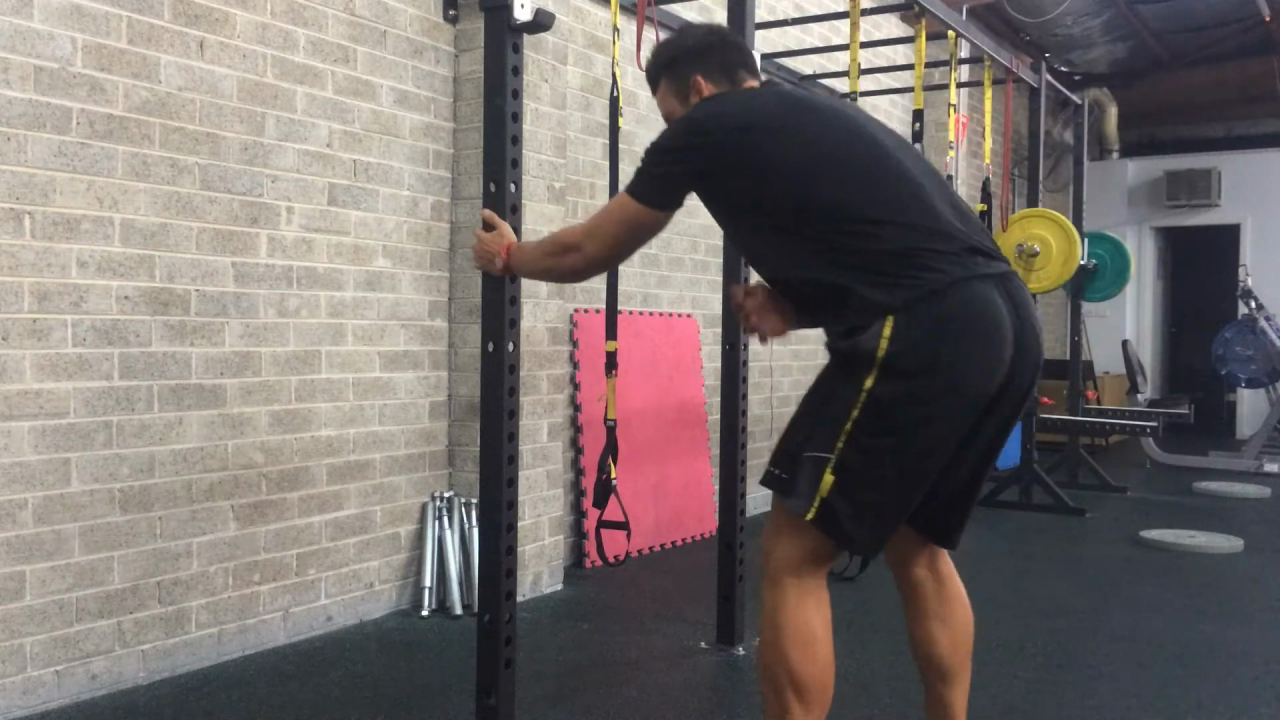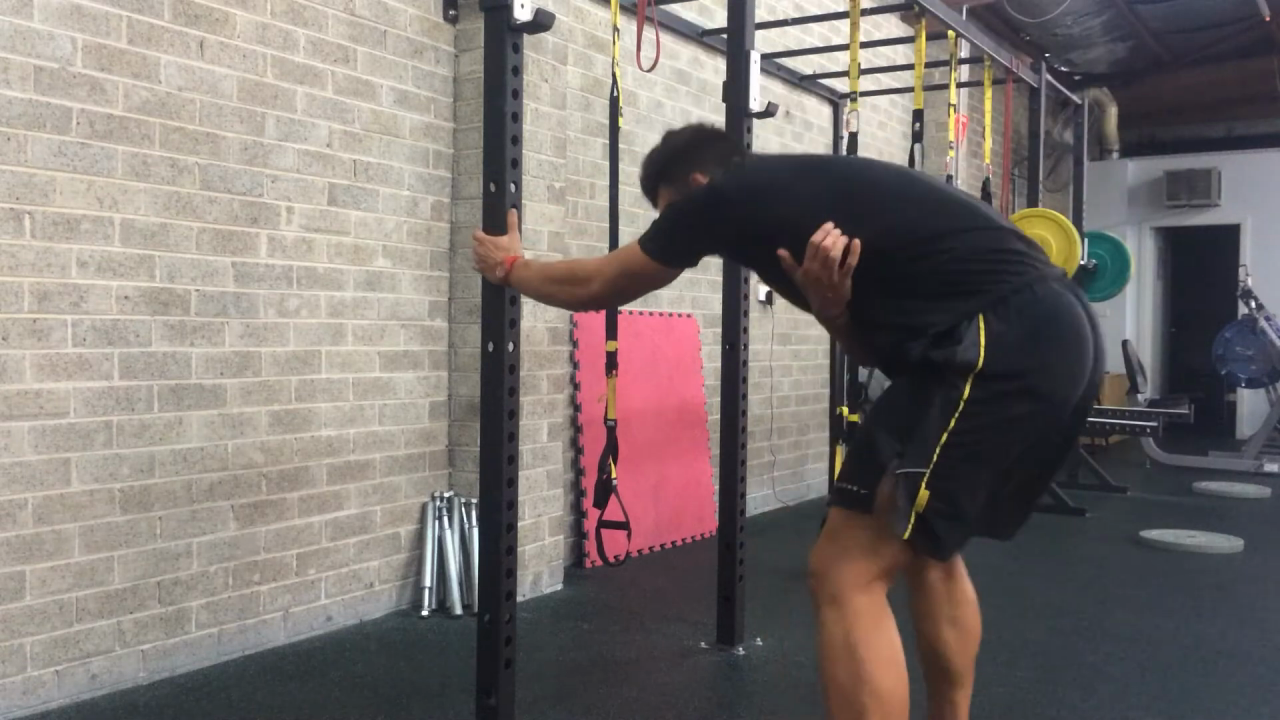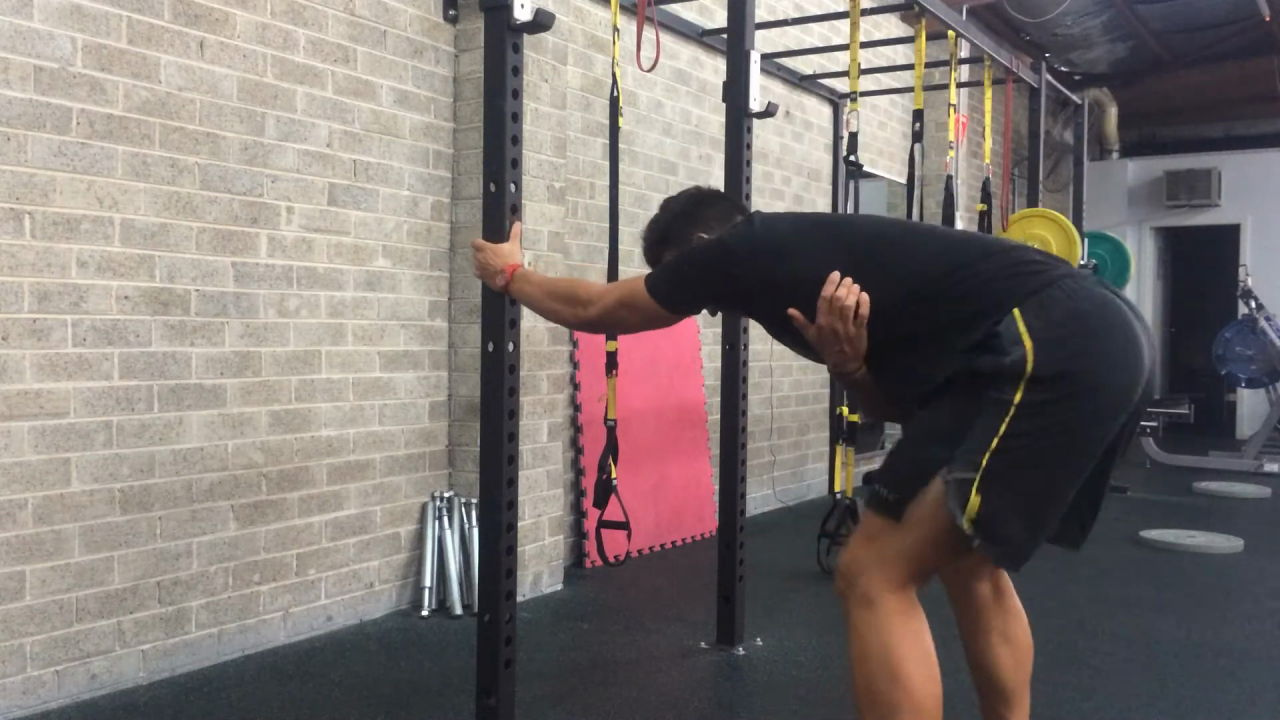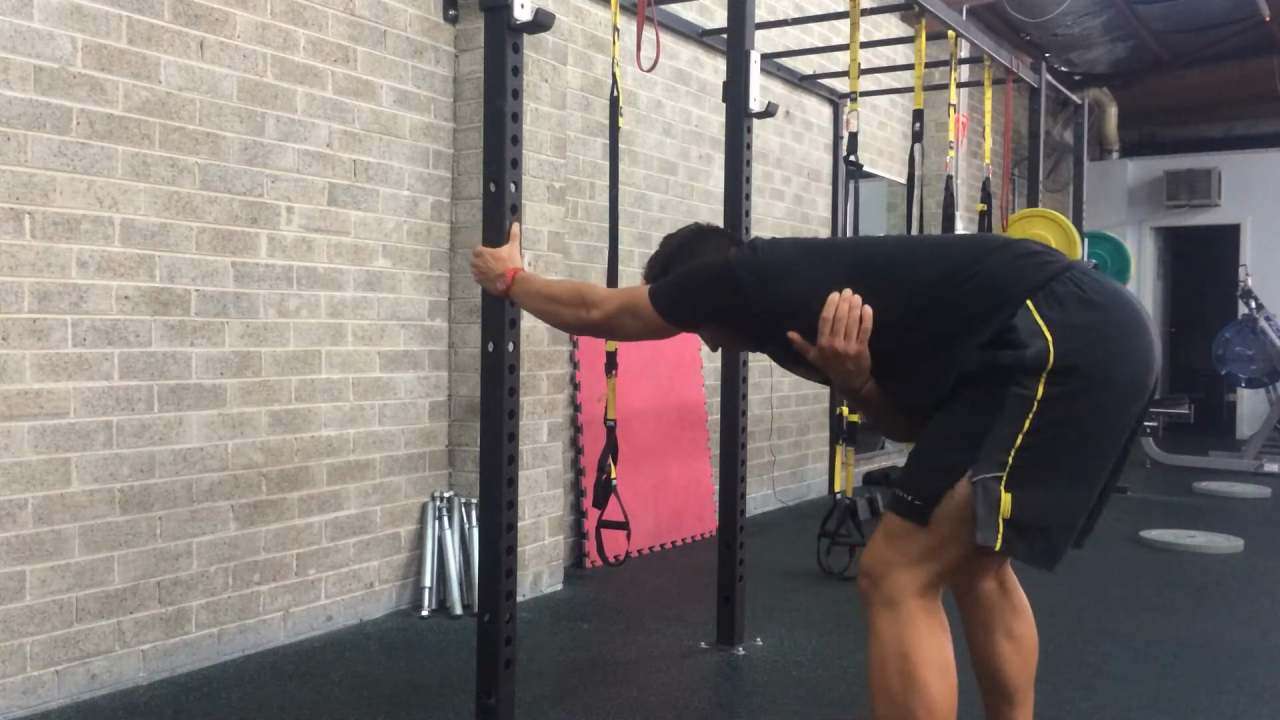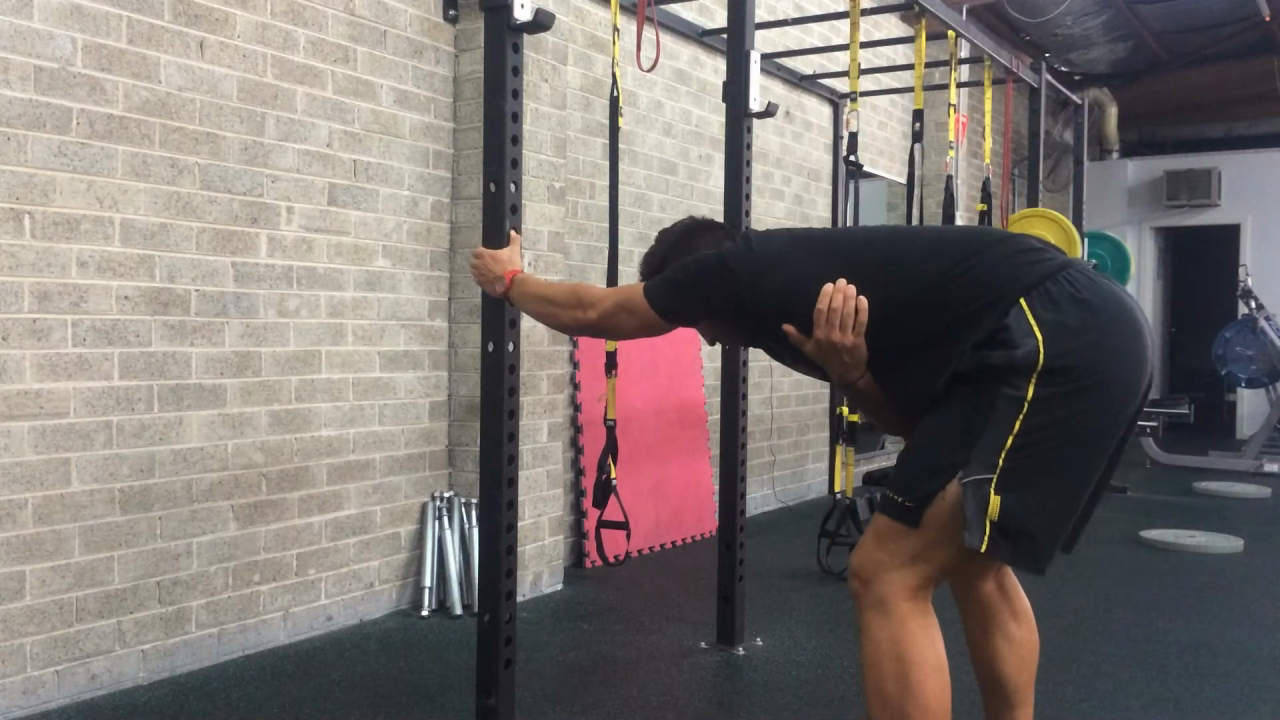
dt=0.5s
person 1, frame 1
left shoulder: (708, 128)
right shoulder: (818, 120)
left elbow: (587, 252)
left wrist: (506, 254)
right wrist: (794, 307)
left hip: (927, 334)
right hip: (1002, 319)
left knee: (792, 557)
right knee: (915, 550)
person 1, frame 2
left shoulder: (727, 196)
right shoulder: (810, 192)
left elbow: (598, 286)
right elbow: (885, 344)
left wrist: (509, 266)
right wrist: (835, 313)
left hip: (1000, 342)
right hip: (1056, 329)
left knee: (846, 574)
right knee: (923, 552)
person 1, frame 3
left shoulder: (735, 253)
right shoulder: (806, 252)
left elbow: (597, 308)
right elbow: (911, 401)
left wrist: (509, 273)
right wrist: (850, 366)
left hip: (1049, 345)
right hip: (1106, 334)
left knee: (875, 577)
right knee: (973, 564)
person 1, frame 4
left shoulder: (741, 277)
right shoulder: (801, 283)
left elbow: (596, 313)
right elbow: (919, 422)
left wrist: (510, 277)
right wrist: (856, 384)
left hip: (1059, 341)
right hip: (1102, 328)
left knee: (897, 580)
right knee: (974, 562)
person 1, frame 5
left shoulder: (734, 270)
right shoulder: (798, 273)
left elbow: (591, 313)
right elbow: (915, 416)
left wrist: (508, 278)
right wrist: (852, 374)
left hip: (1052, 341)
right hip: (1096, 326)
left knee: (888, 578)
right knee: (975, 563)
